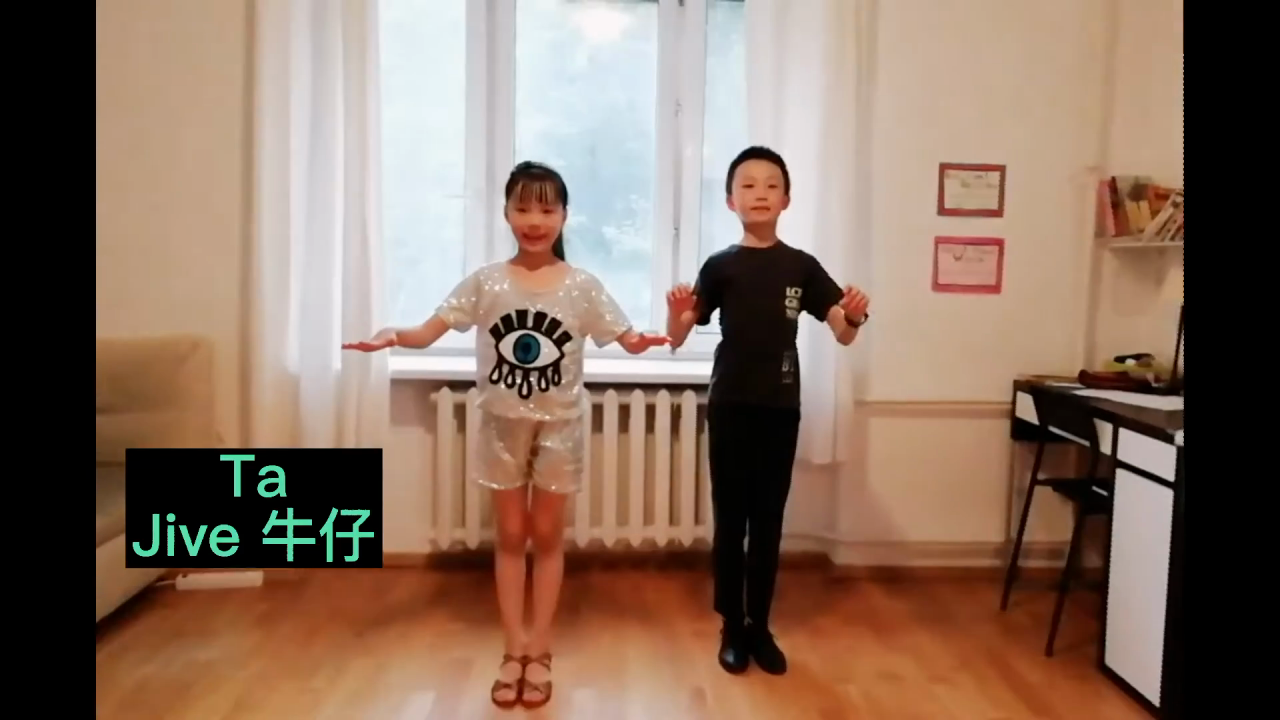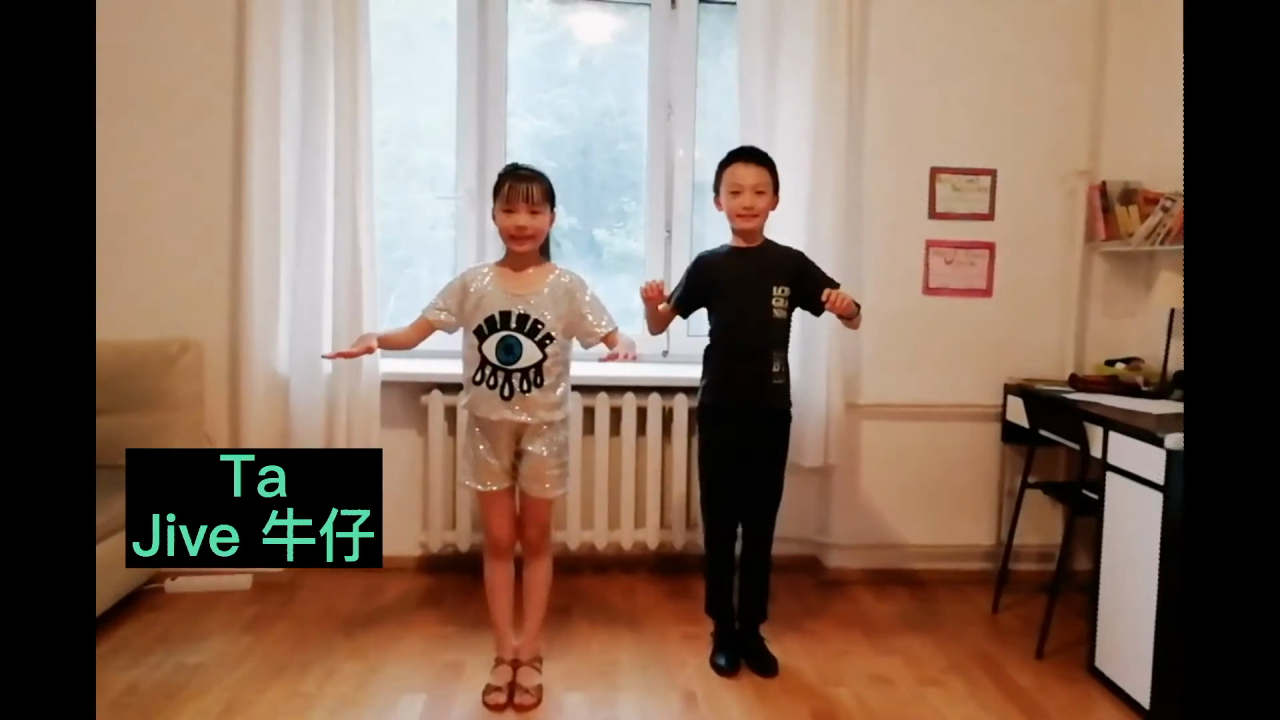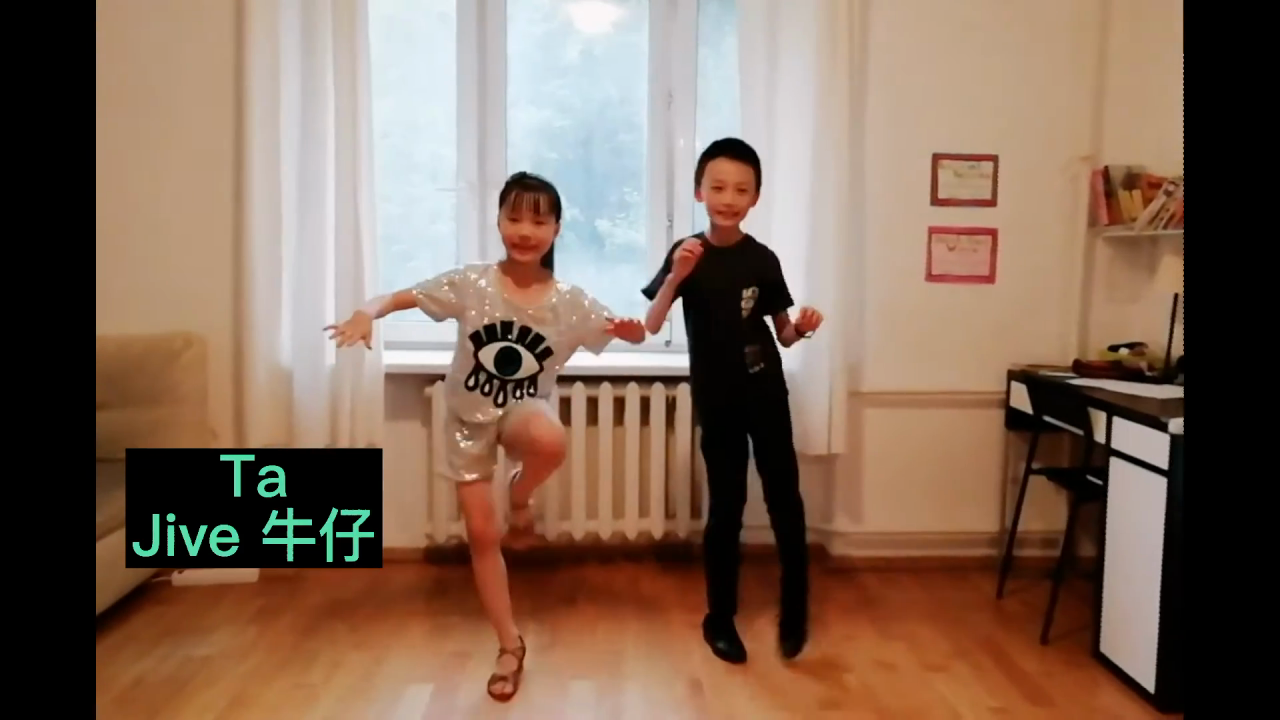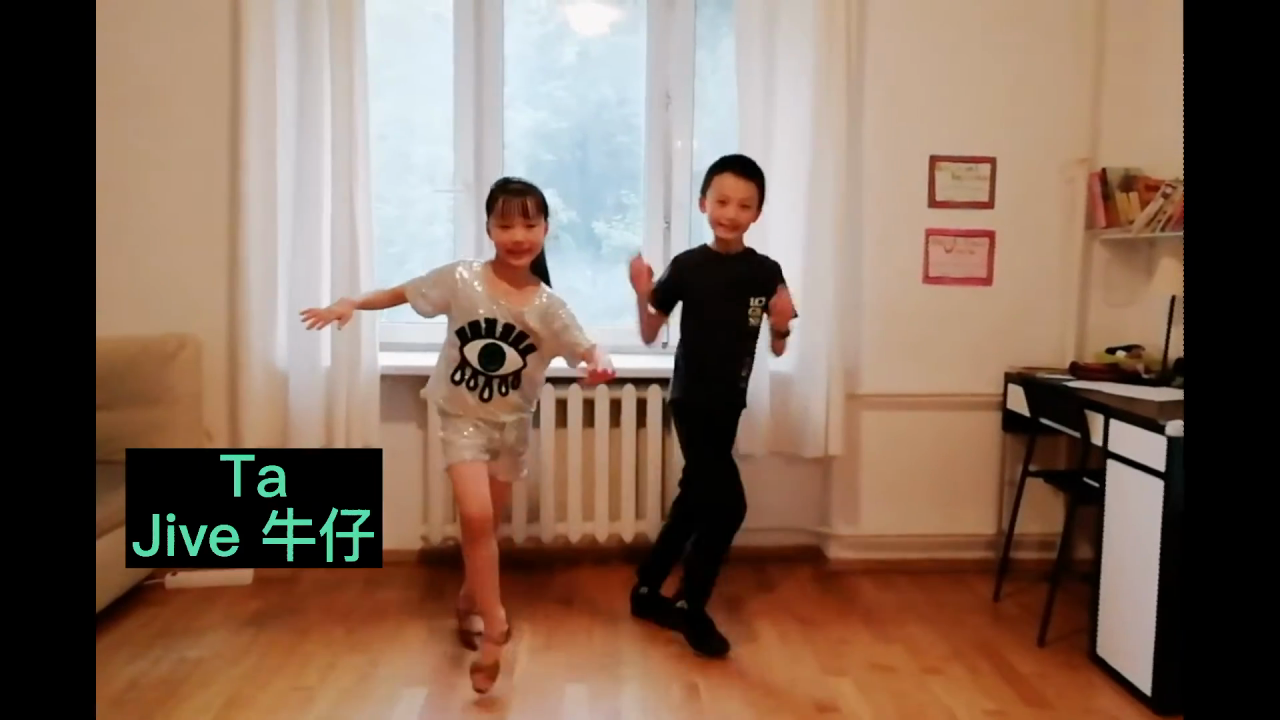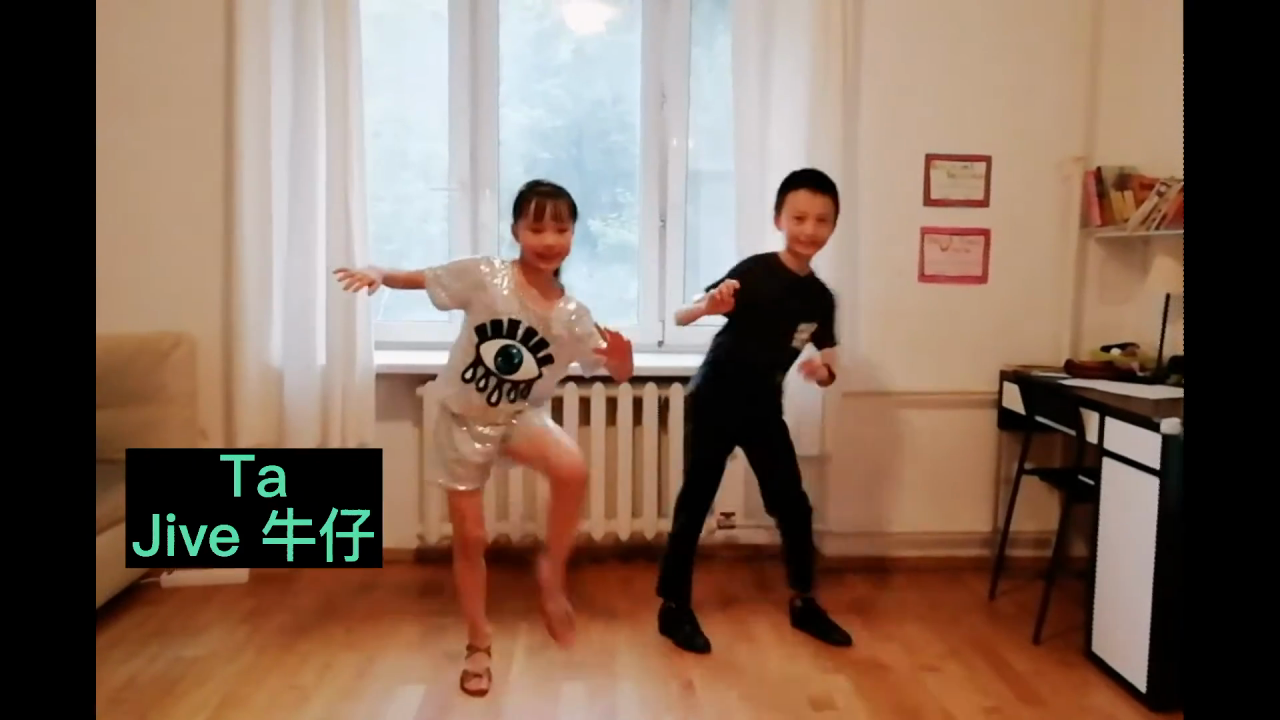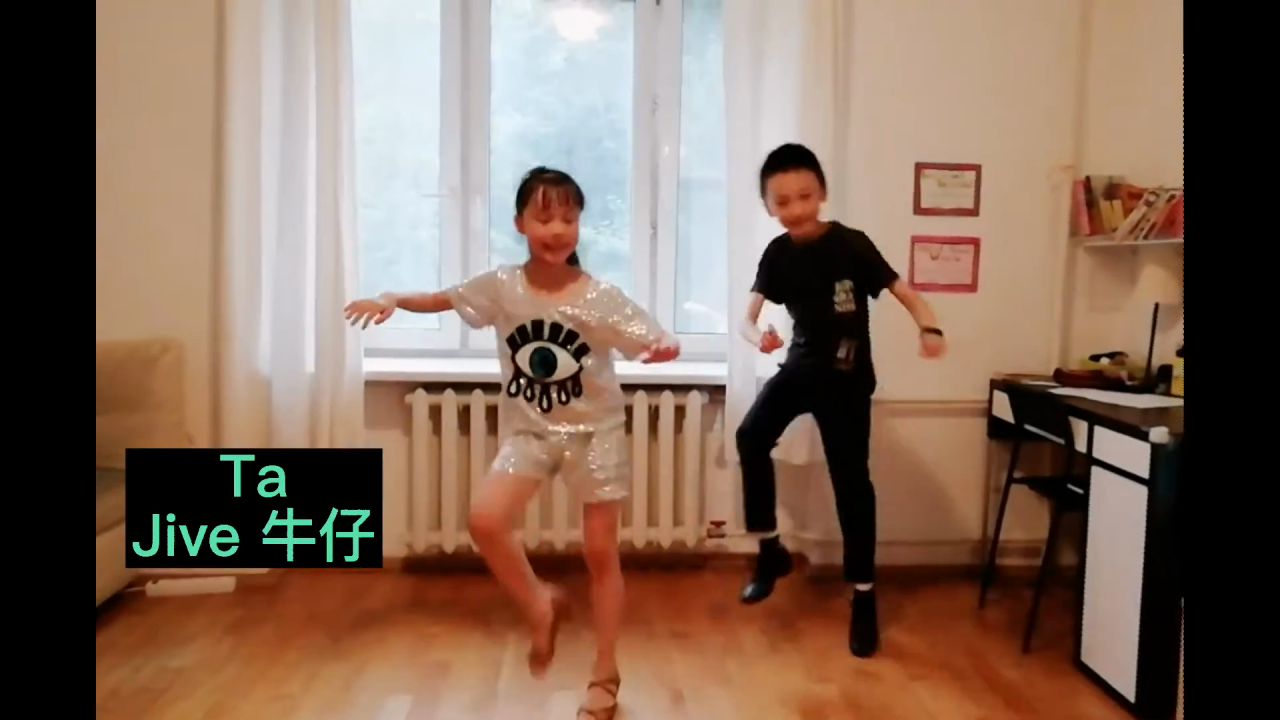
dt=0.5s
person 1, frame 1
left shoulder: (582, 286)
right shoulder: (485, 282)
left elbow: (627, 339)
right elbow: (427, 332)
left wrist: (645, 341)
right wrist: (393, 335)
left hip: (558, 425)
right hip: (503, 424)
left knee: (547, 536)
right knee: (510, 536)
left ankle: (540, 651)
right ankle: (513, 650)
person 1, frame 2
left shoulder: (567, 287)
right shoulder: (472, 283)
left elbow: (613, 336)
right elbow: (416, 332)
left wrist: (622, 347)
right wrist: (376, 340)
left hip: (543, 427)
right hip: (488, 427)
left knee: (535, 541)
right knee: (498, 542)
left ankle: (530, 654)
right ankle: (504, 654)
person 1, frame 3
left shoulder: (568, 300)
right shoulder: (468, 283)
left elbow: (625, 330)
right elbow: (396, 297)
left wrist: (633, 332)
right wrist: (365, 314)
left hip: (524, 411)
right hip: (469, 420)
left knee: (549, 441)
right knee: (481, 534)
left ankle: (520, 495)
right ankle: (509, 645)
person 1, frame 4
left shoulder: (550, 308)
right shoulder: (458, 278)
left elbow: (587, 357)
right elbow: (399, 293)
left wrist: (599, 369)
right wrist: (349, 304)
left hip: (512, 423)
right hip: (461, 418)
left knee: (488, 525)
right knee: (476, 517)
left ankle: (469, 604)
right ankle: (493, 619)
person 1, frame 5
left shoulder: (573, 315)
right shoulder: (483, 276)
left elbow: (621, 373)
right elbow: (421, 278)
left wrist: (621, 349)
right wrist: (376, 274)
left hip: (522, 420)
right hip: (464, 420)
left knee: (573, 473)
right knee: (470, 539)
left ankle: (551, 574)
right ankle: (479, 646)
person 1, frame 6
left shoulder: (603, 298)
right shoulder: (500, 286)
left elbow: (658, 341)
right elbow: (439, 300)
left wrist: (663, 350)
right wrist: (394, 300)
left hip: (593, 430)
right hip: (530, 430)
left knee: (601, 553)
right knee: (485, 524)
left ankle: (605, 675)
right ankle: (542, 608)
person 2, frame 1
left shoulder: (801, 266)
right shoulder: (720, 266)
left elbow: (843, 335)
right elbow: (677, 338)
left wrist: (854, 314)
right wrist: (676, 312)
left hip: (781, 408)
right hip: (730, 407)
left knee: (768, 520)
right knee: (730, 519)
left ankle: (759, 626)
right ankle: (732, 628)
person 2, frame 2
left shoulder: (790, 263)
right shoulder: (708, 265)
left elbow: (846, 312)
right elbow: (659, 326)
left wrist: (846, 306)
right wrist: (652, 304)
left hip: (770, 411)
right hip: (719, 410)
left knee: (760, 524)
right knee: (720, 523)
left ankle: (751, 630)
right ankle: (723, 632)
person 2, frame 3
left shoulder: (761, 260)
right shoulder: (688, 255)
left elbow: (785, 333)
right elbow: (652, 326)
left wrist: (804, 325)
right wrist: (675, 278)
left hip: (764, 392)
right hip: (714, 400)
left knee: (783, 494)
right knee: (725, 508)
left ankle: (794, 601)
right ankle: (719, 618)
person 2, frame 4
left shoulder: (765, 271)
right shoulder: (688, 265)
left elbow: (779, 342)
right elbow: (649, 334)
left wrist: (784, 323)
right wrist: (644, 296)
left hip: (729, 403)
right hip: (692, 401)
left knee: (698, 500)
right knee: (726, 502)
left ankle: (649, 587)
right ankle: (689, 605)
person 2, frame 5
left shoulder: (817, 298)
right shoulder: (753, 272)
left elbow: (827, 369)
right elbow: (679, 319)
left wrist: (822, 369)
right wrist: (710, 305)
left hip: (761, 405)
right hip: (714, 399)
left knee: (792, 506)
right knee: (695, 502)
left ankle: (804, 602)
right ankle: (673, 606)
person 2, frame 6
left shoulder: (850, 244)
right shoulder: (774, 255)
left elbow: (904, 292)
right elbow: (749, 320)
left wrist: (931, 328)
right wrist: (760, 335)
left hip: (849, 379)
right hip: (800, 366)
left knee: (851, 485)
right knee: (752, 436)
left ankle: (862, 593)
right ankle: (769, 551)
